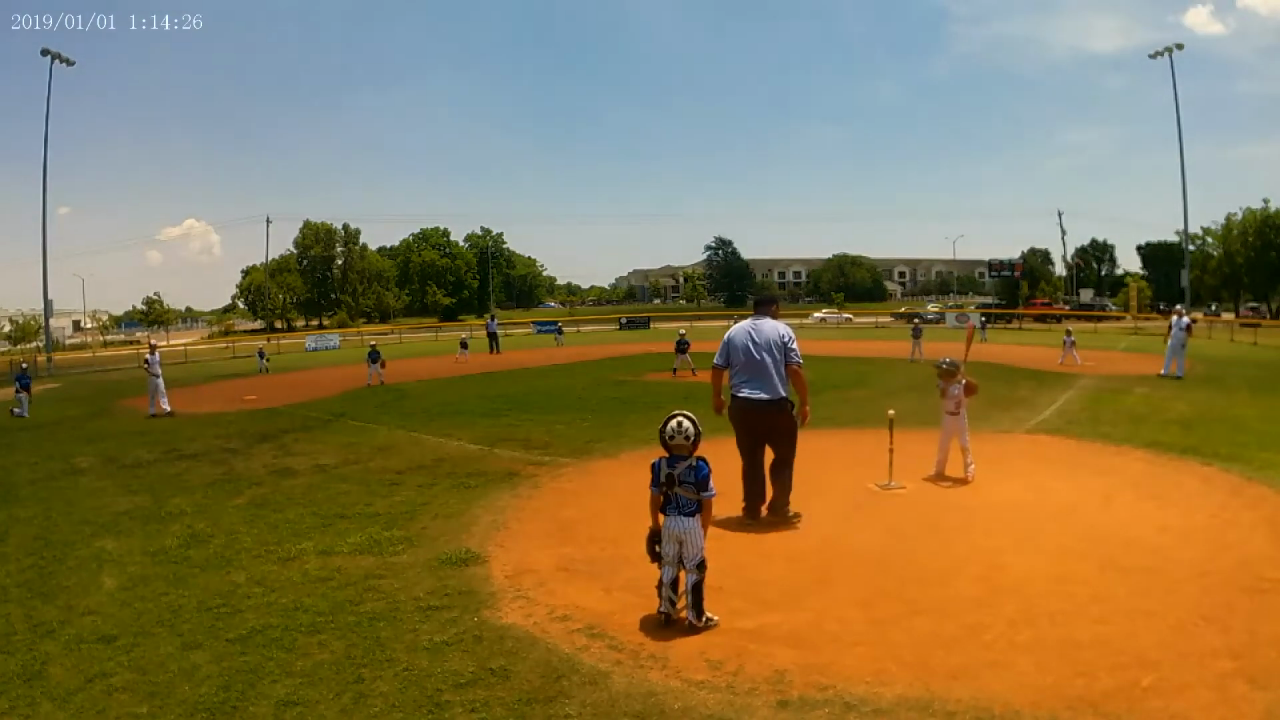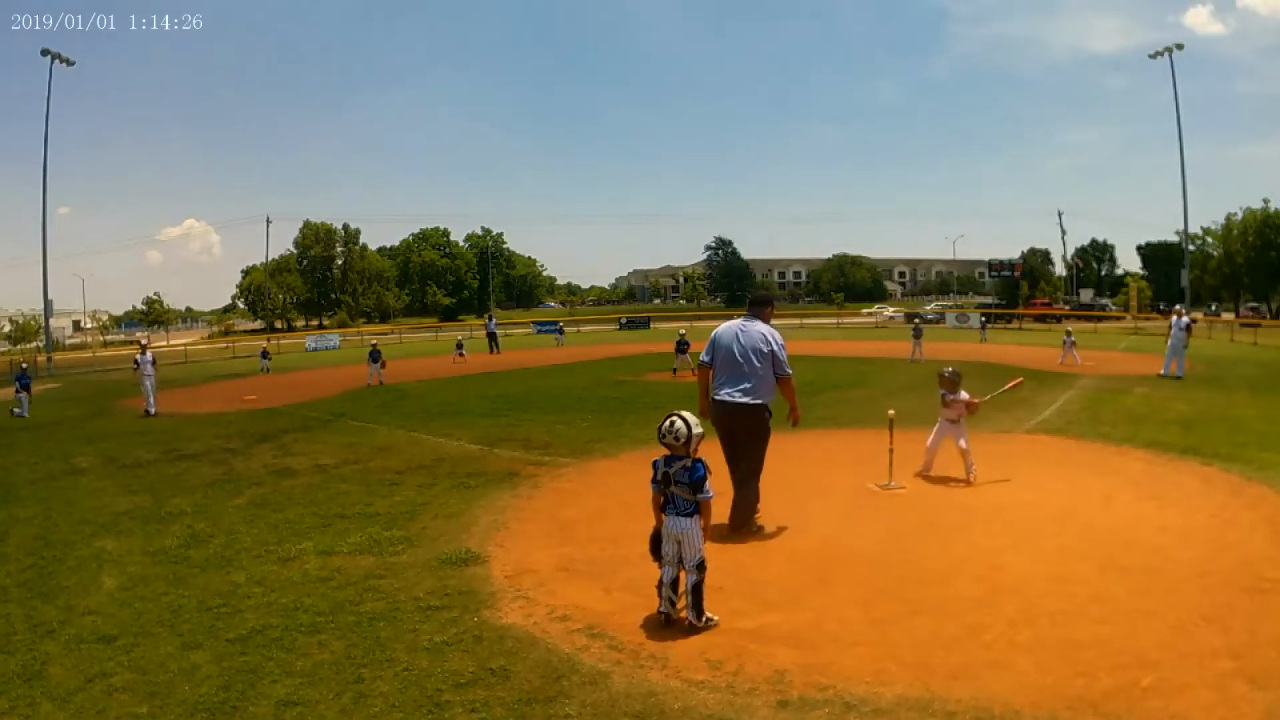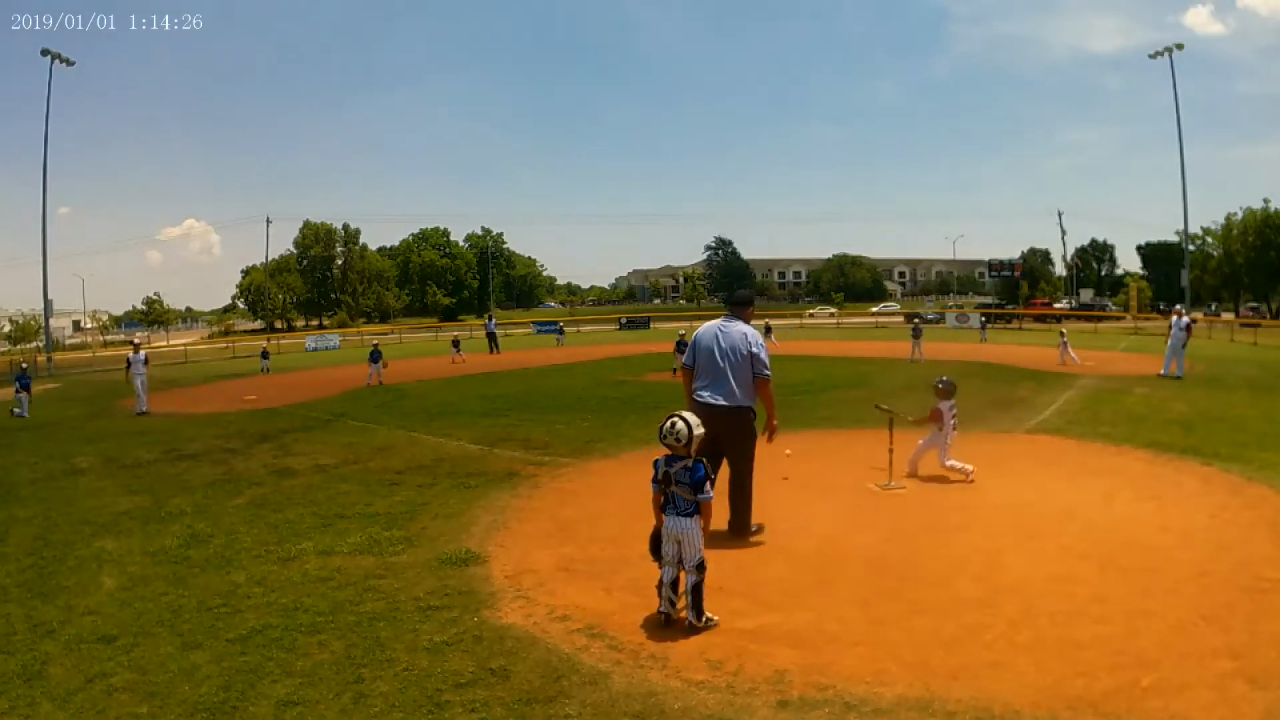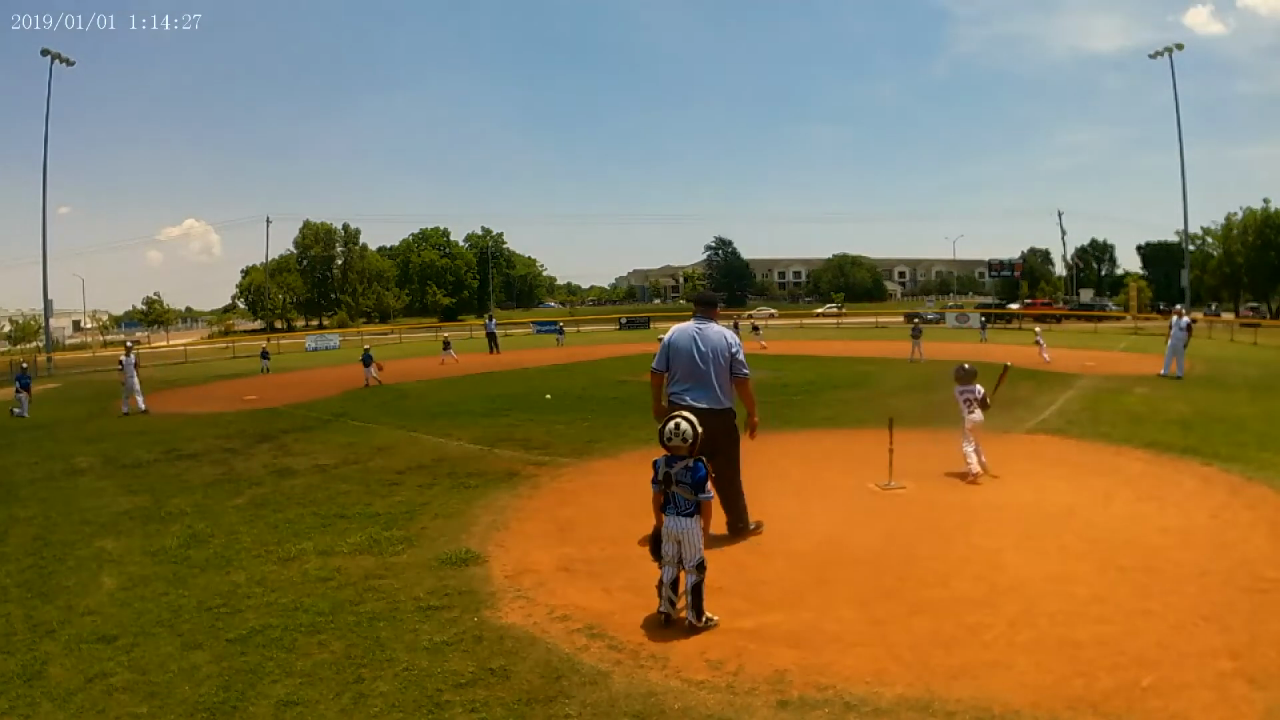
dt=0.4s
person 1, frame 1
left shoulder: (734, 331)
right shoulder: (782, 330)
left elbow: (718, 368)
right elbow: (795, 370)
left wrist: (717, 397)
right wrist: (804, 403)
left hip: (742, 405)
right hip: (775, 405)
left knee: (751, 460)
right knee: (784, 457)
left ankle: (751, 509)
right ankle: (779, 509)
person 1, frame 2
left shoulder: (722, 330)
right shoulder: (770, 335)
left elbow: (704, 367)
right elbow: (784, 378)
left wrist: (704, 399)
right wrist: (794, 407)
left hip: (721, 408)
right hip: (752, 411)
left knee: (736, 465)
right knee: (749, 468)
left ankle: (747, 512)
right ankle: (741, 523)
person 1, frame 3
left shoulder: (703, 330)
right shoulder: (751, 336)
left elbow: (687, 369)
right elbow: (762, 381)
left wrist: (691, 400)
right wrist: (771, 416)
left hip: (703, 410)
right hip: (736, 413)
right knee: (740, 471)
right ankle: (740, 526)
person 1, frame 4
left shoulder: (674, 333)
right shoulder: (727, 337)
left elbow: (657, 373)
right elbow: (741, 380)
left wrist: (658, 403)
right wrist: (752, 413)
left hip: (680, 412)
right hip: (717, 415)
right knee: (727, 473)
right ankle: (739, 524)
person 2, frame 1
left shoulder: (660, 466)
right shoulder: (700, 467)
left elbow: (654, 499)
right elbow: (707, 503)
left wrist: (655, 525)
right wrist: (705, 527)
left hip: (669, 523)
right hip: (692, 523)
left knee: (668, 567)
right knee: (695, 570)
left ankle: (666, 611)
right ankle: (696, 617)
person 2, frame 2
left shoulder: (660, 464)
right shoulder: (697, 468)
left elbow: (655, 499)
right elbow: (705, 504)
left wrist: (659, 524)
right wrist: (706, 528)
left hip: (669, 523)
right hip: (690, 524)
left knee: (668, 567)
right knee: (694, 570)
left ankle: (666, 611)
right ankle: (696, 617)
person 2, frame 3
left shoulder: (661, 464)
right shoulder: (698, 468)
left elbow: (656, 499)
right elbow: (705, 504)
left wrist: (659, 523)
right wrist: (706, 529)
left hip: (669, 522)
right hip: (690, 524)
left knee: (668, 567)
right knee: (694, 570)
left ankle: (666, 611)
right ankle: (696, 617)
person 2, frame 4
left shoulder: (661, 465)
right shoulder: (699, 468)
left elbow: (656, 499)
right elbow: (706, 504)
left wrist: (659, 523)
right wrist: (706, 529)
left hip: (669, 523)
right hip: (690, 524)
left knee: (669, 567)
right knee: (694, 570)
left ankle: (666, 611)
right ankle: (696, 617)
